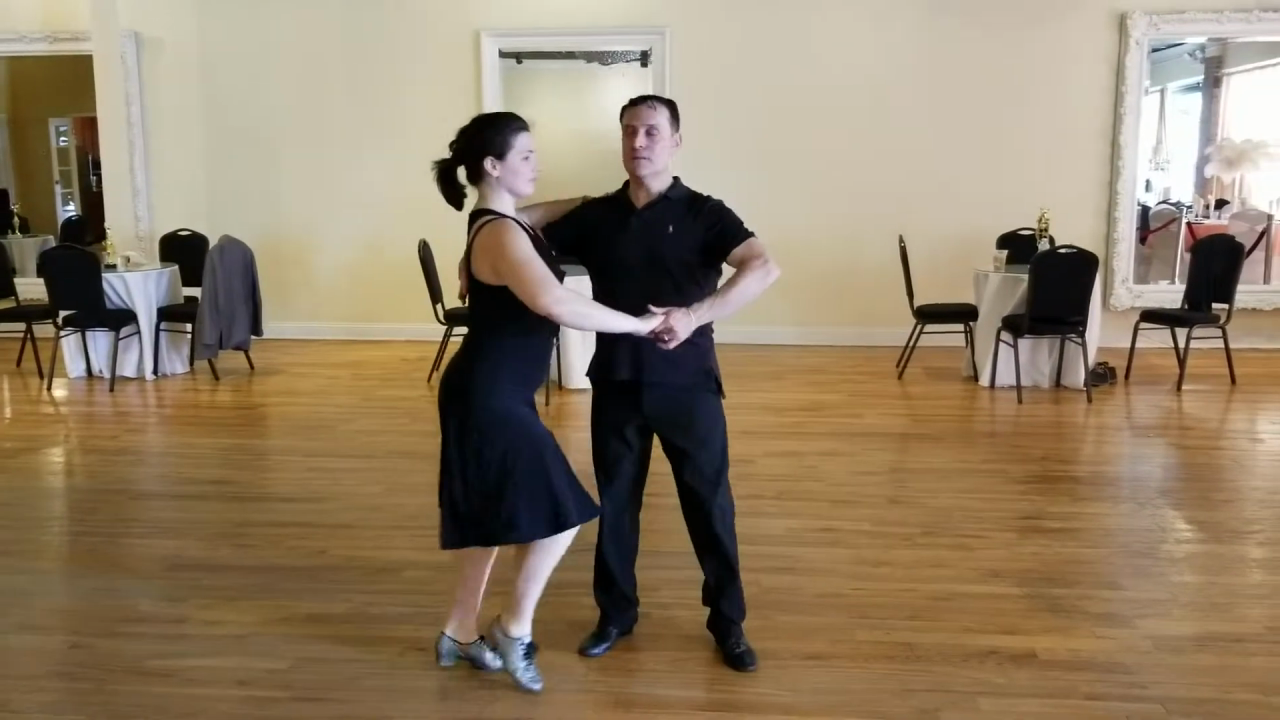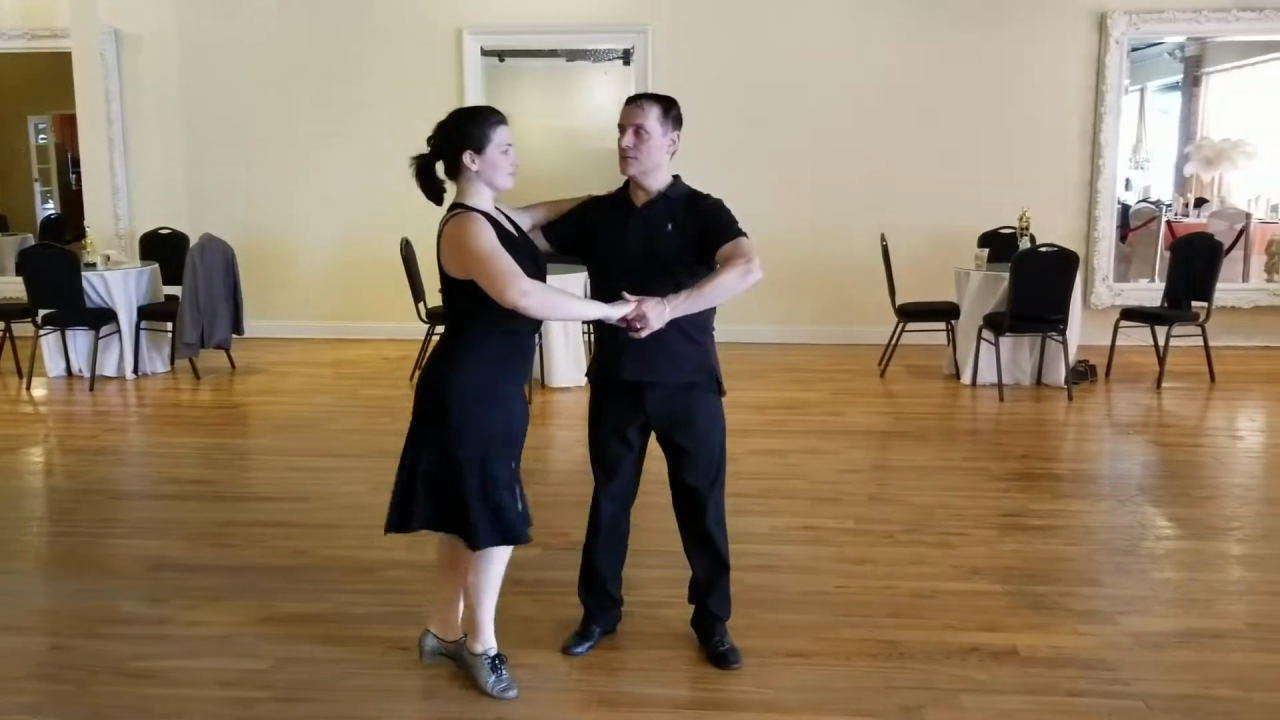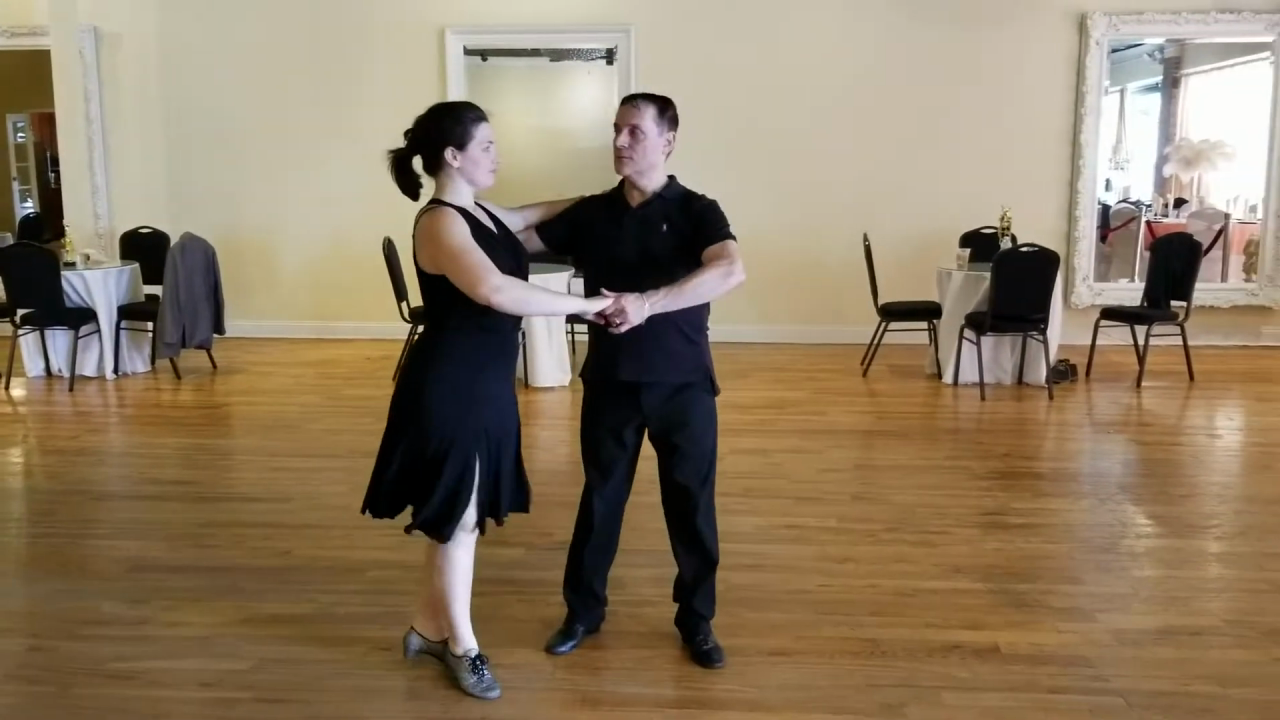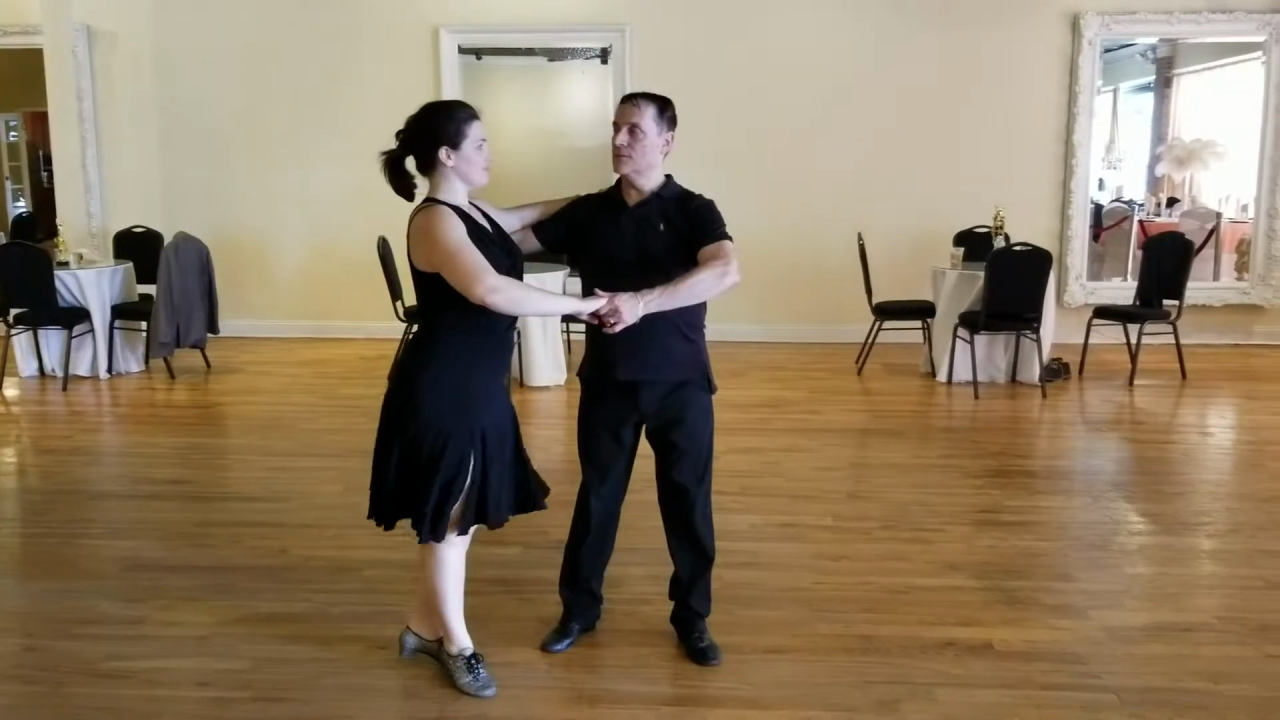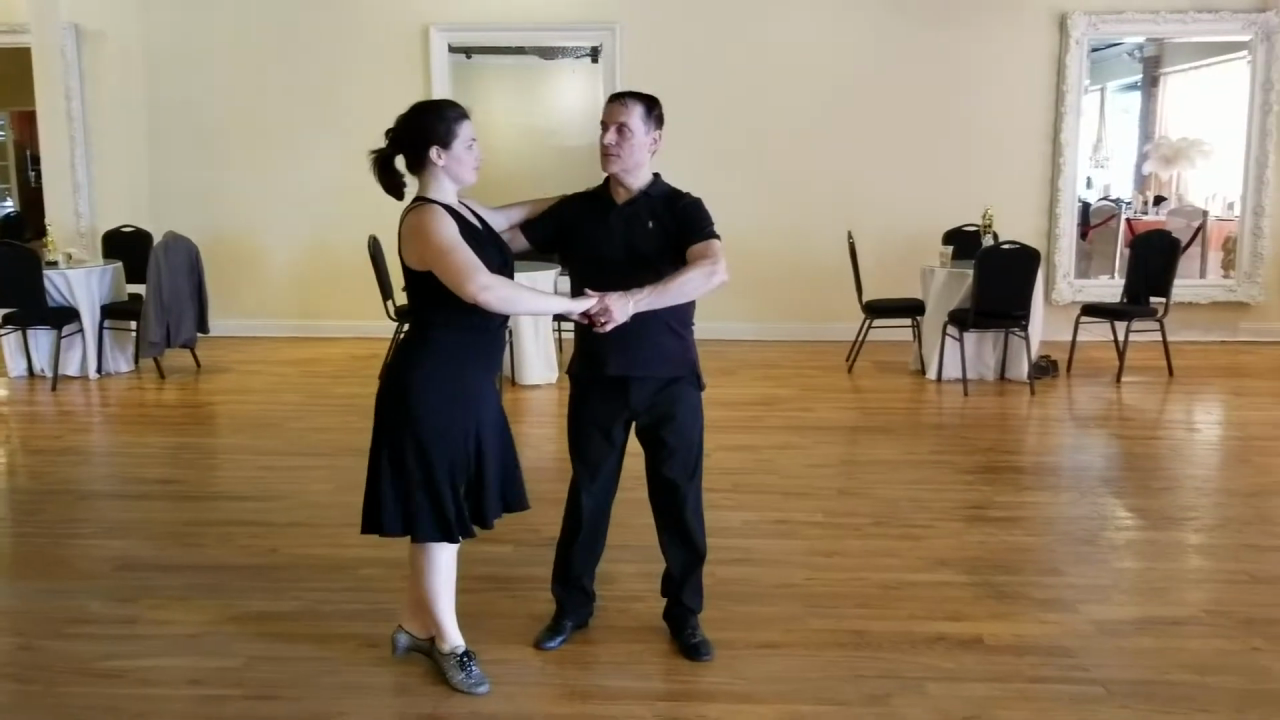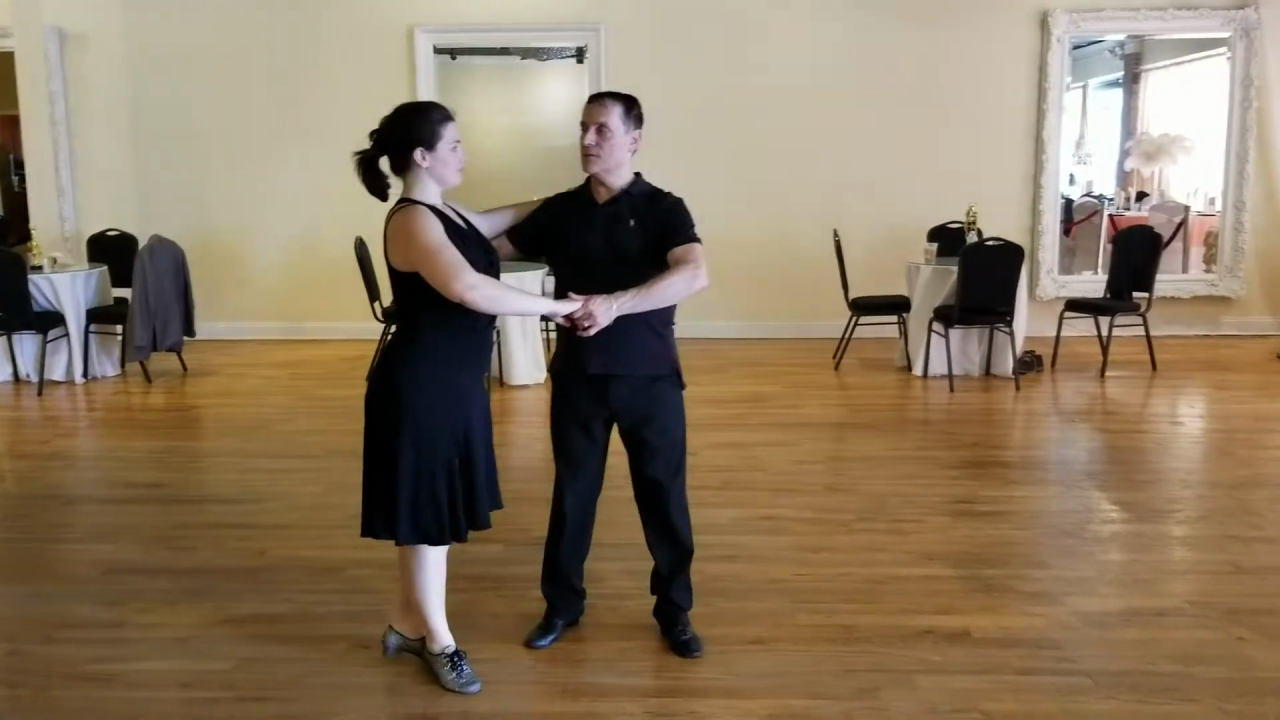
dt=0.2s
person 1, frame 1
left shoulder: (501, 222)
right shoulder: (500, 235)
left elbow: (541, 215)
right elbow: (556, 303)
right wrist: (638, 323)
left hip: (495, 392)
right hip: (489, 399)
left knee: (492, 520)
right knee: (560, 516)
left ankle: (460, 634)
right ankle: (513, 629)
person 1, frame 2
left shoulder: (494, 216)
right shoulder: (466, 227)
left elbow: (540, 215)
right elbow: (523, 296)
right wrist: (609, 310)
left hip: (495, 389)
right hip: (466, 394)
left knee: (472, 519)
right knee: (495, 524)
left ankle: (443, 630)
right ankle: (481, 645)
person 1, frame 3
left shoulder: (477, 212)
right shoulder: (440, 222)
left elbow: (530, 218)
right elbow: (495, 291)
right wrist: (583, 304)
left hip: (486, 386)
right hip: (446, 391)
left knee: (460, 516)
right knee: (455, 520)
left ankle: (428, 628)
right ankle: (461, 645)
person 1, frame 4
left shoulder: (470, 211)
right shoulder: (434, 221)
left elbow: (520, 219)
right elbow: (491, 291)
right wrist: (578, 304)
left hip: (479, 386)
right hip: (440, 390)
left knee: (459, 517)
right knee: (448, 521)
left ankle: (423, 627)
right ankle: (456, 644)
person 1, frame 5
left shoulder: (459, 210)
right shoulder: (426, 219)
left elbow: (507, 218)
right elbow: (483, 290)
right wrist: (568, 305)
left hip: (468, 385)
right hip: (431, 389)
left knee: (447, 514)
right knee: (438, 518)
left ankle: (415, 626)
right ankle: (448, 641)
person 1, frame 6
left shoulder: (441, 213)
right shoulder: (412, 220)
left elbow: (490, 224)
right elbow: (470, 289)
right wrist: (554, 306)
left hip: (454, 385)
right hip: (420, 390)
left knee: (436, 515)
right knee: (426, 518)
left ankle: (406, 627)
right ankle: (438, 641)
person 2, frame 1
left shoulder: (705, 214)
right shoulder: (596, 216)
left elbow: (760, 267)
left wrist: (694, 315)
left hip: (689, 384)
right hip: (617, 385)
left knee: (710, 504)
right knee: (615, 501)
left ankle: (727, 619)
right ankle: (615, 613)
person 2, frame 2
left shoulder: (702, 211)
right shoulder: (595, 214)
left elbow: (747, 268)
left wrist: (669, 307)
left hip: (689, 383)
right hip: (616, 383)
left knee: (701, 502)
right knee: (609, 497)
left ankle: (712, 619)
right ankle: (599, 610)
person 2, frame 3
left shoulder: (696, 211)
right shoulder: (590, 214)
left elbow: (730, 271)
right elbow: (515, 241)
left wrist: (647, 302)
left hip: (683, 384)
right hip: (610, 383)
left knee: (691, 502)
right knee: (601, 497)
left ankle: (696, 619)
right ankle: (583, 609)
person 2, frame 4
left shoulder: (694, 211)
right shoulder: (587, 212)
left elbow: (725, 272)
right elbow: (512, 239)
left wrist: (641, 302)
left hip: (680, 383)
right hip: (608, 382)
left knee: (687, 501)
right knee: (597, 495)
left ankle: (691, 617)
right ankle: (579, 608)
person 2, frame 5
left shoulder: (682, 209)
right shoulder: (576, 210)
left elbow: (714, 271)
right elbow: (502, 238)
left wrist: (632, 301)
left hip: (669, 379)
right hip: (597, 378)
left knee: (678, 497)
right knee: (588, 492)
left ankle: (684, 613)
right ankle: (571, 605)
person 2, frame 6
left shoulder: (662, 208)
right shoulder: (559, 211)
left elbow: (694, 275)
right elbow: (491, 246)
left wrist: (614, 304)
left hip: (649, 378)
right hip: (578, 377)
left knee: (663, 494)
right knee: (572, 491)
left ankle: (674, 610)
right ankle: (562, 604)
